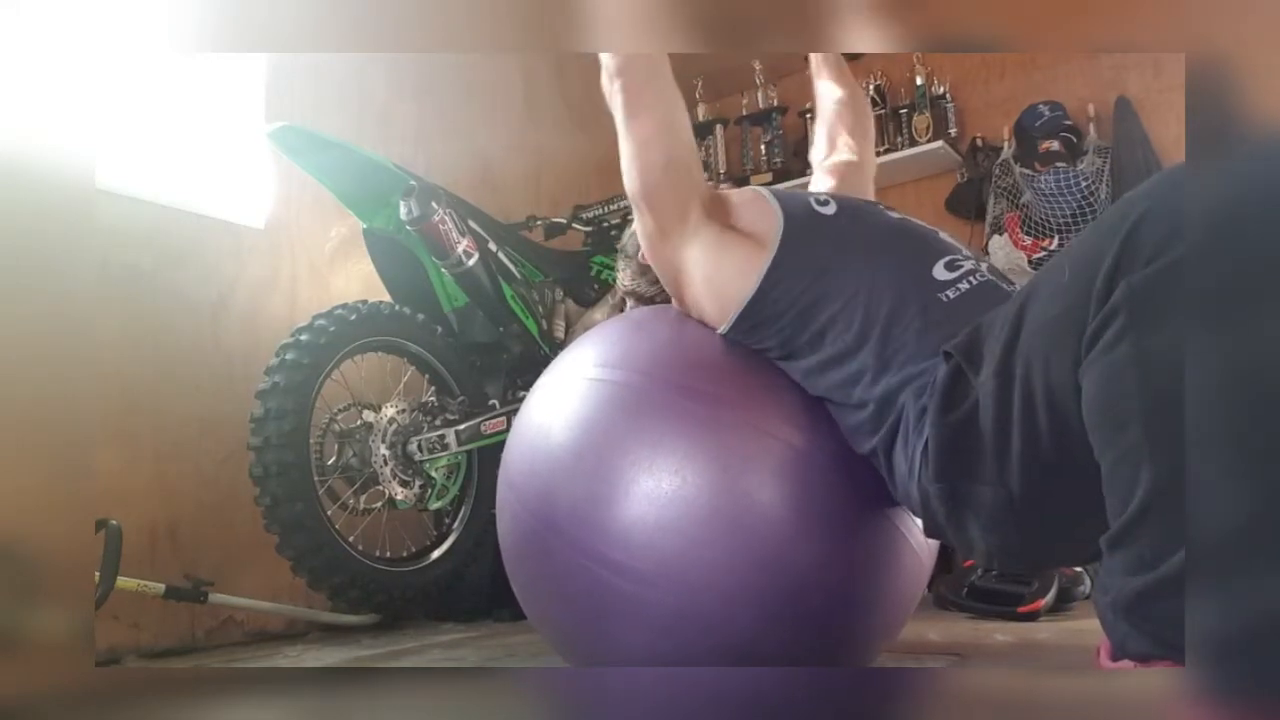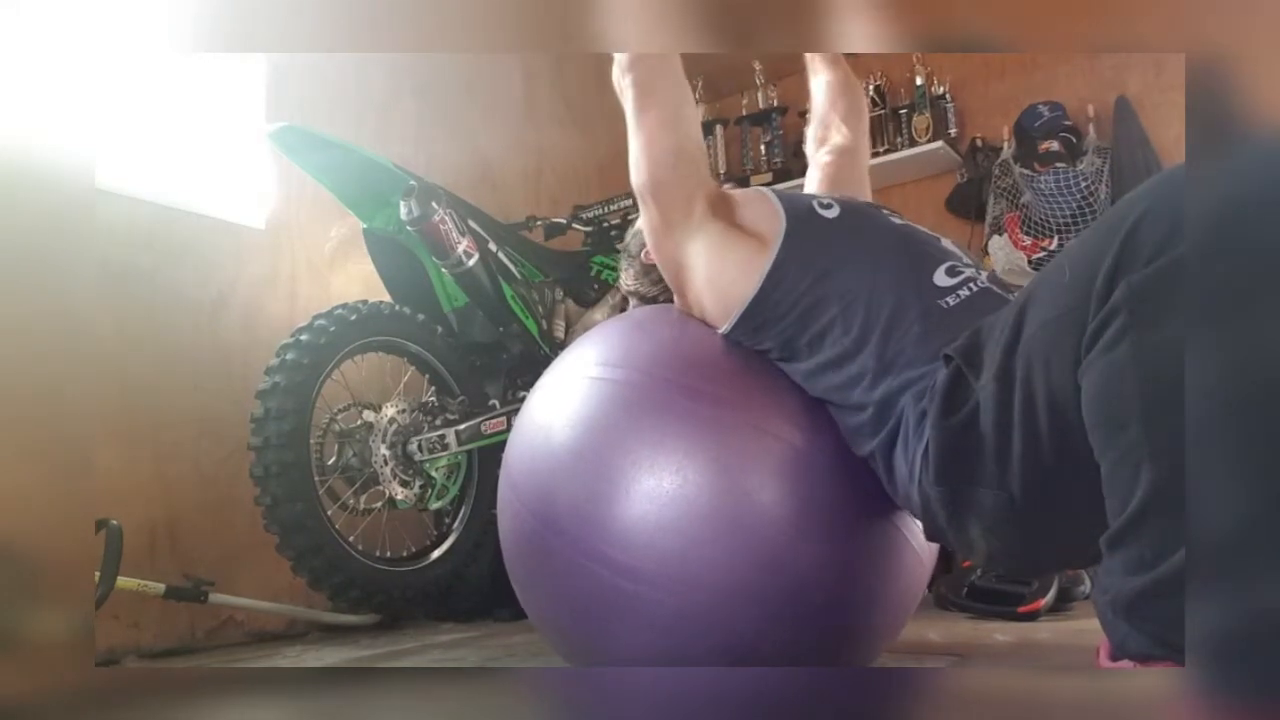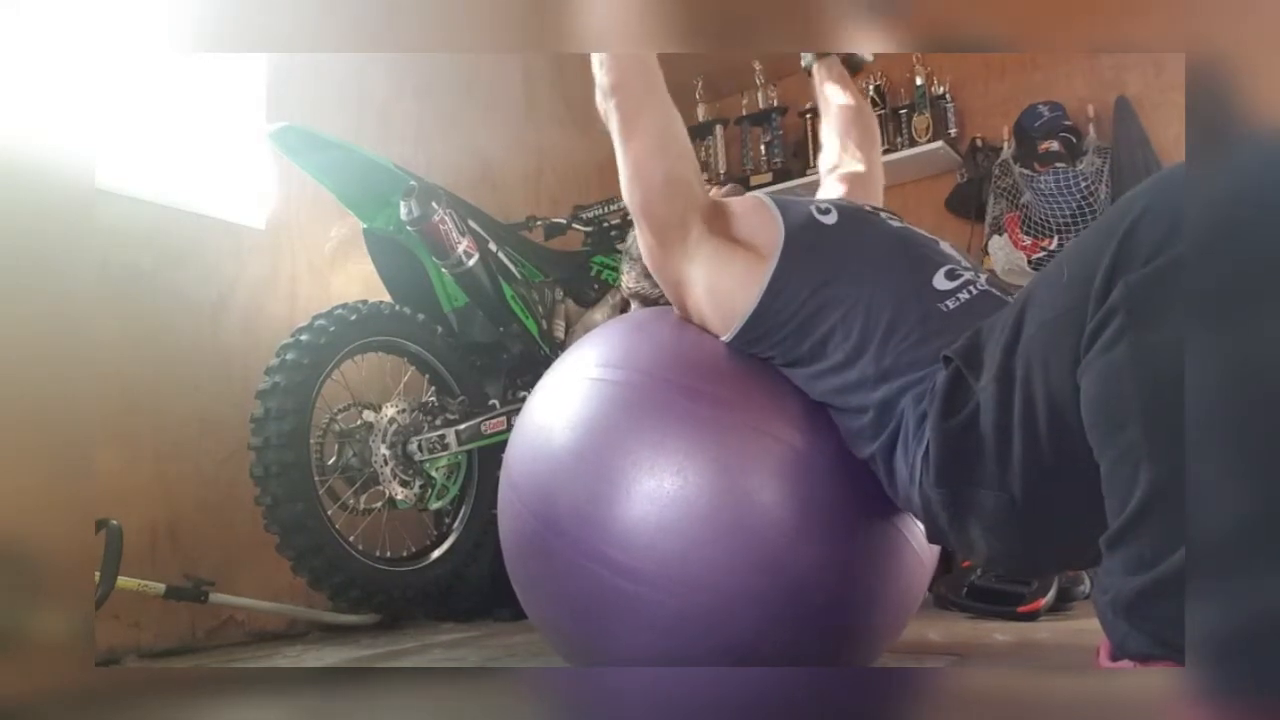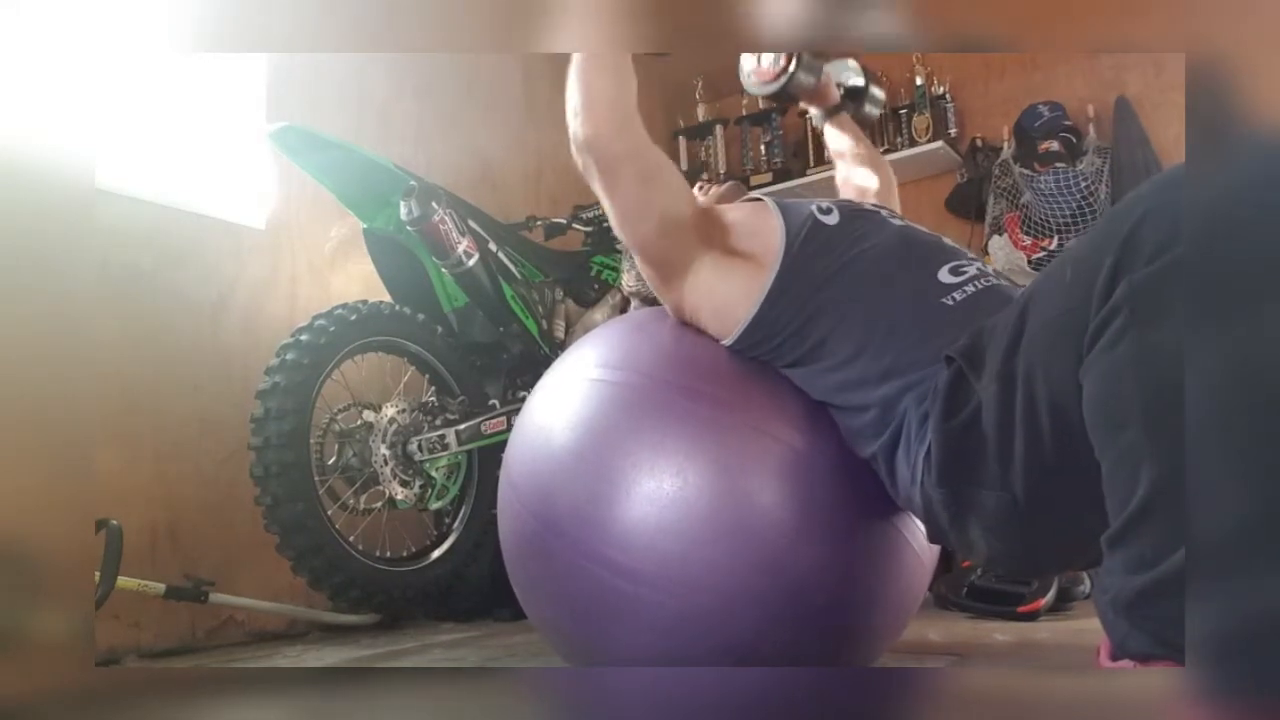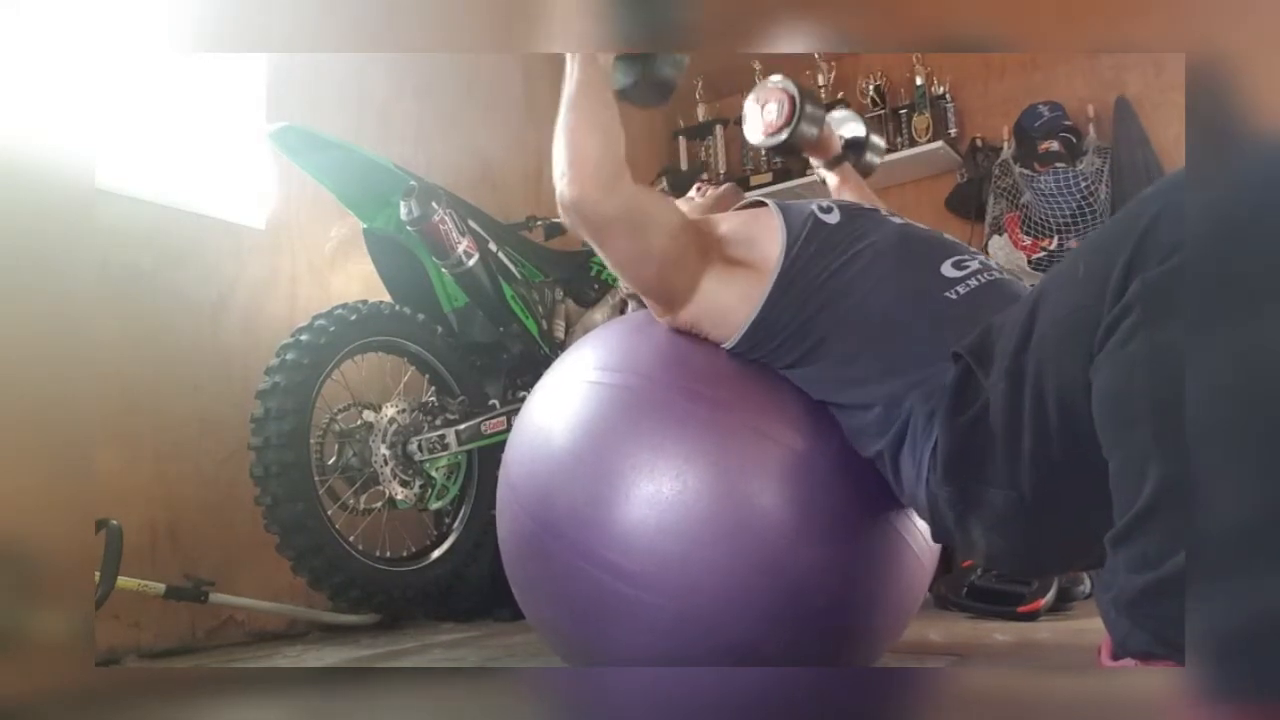
dt=0.2s
person 1, frame 1
left shoulder: (810, 216)
right shoulder: (691, 241)
left elbow: (845, 142)
right elbow: (630, 81)
left wrist: (825, 55)
right hip: (972, 425)
right ankle: (1153, 644)
person 1, frame 2
left shoulder: (810, 216)
right shoulder: (691, 234)
left elbow: (837, 133)
right elbow: (642, 81)
right hip: (971, 427)
right ankle: (1152, 644)
person 1, frame 3
right shoulder: (692, 248)
left elbow: (853, 154)
right elbow: (624, 93)
left wrist: (823, 59)
right hip: (970, 432)
right ankle: (1153, 643)
person 1, frame 4
left shoulder: (791, 236)
right shoulder: (691, 253)
left elbow: (873, 184)
right elbow: (604, 142)
left wrist: (829, 105)
right hip: (974, 426)
right ankle: (1151, 643)
person 1, frame 5
left shoulder: (782, 242)
right shoulder: (688, 267)
left elbow: (874, 232)
right elbow: (591, 196)
left wrist: (831, 158)
right wrist: (587, 61)
right hip: (977, 424)
right ankle: (1151, 643)
